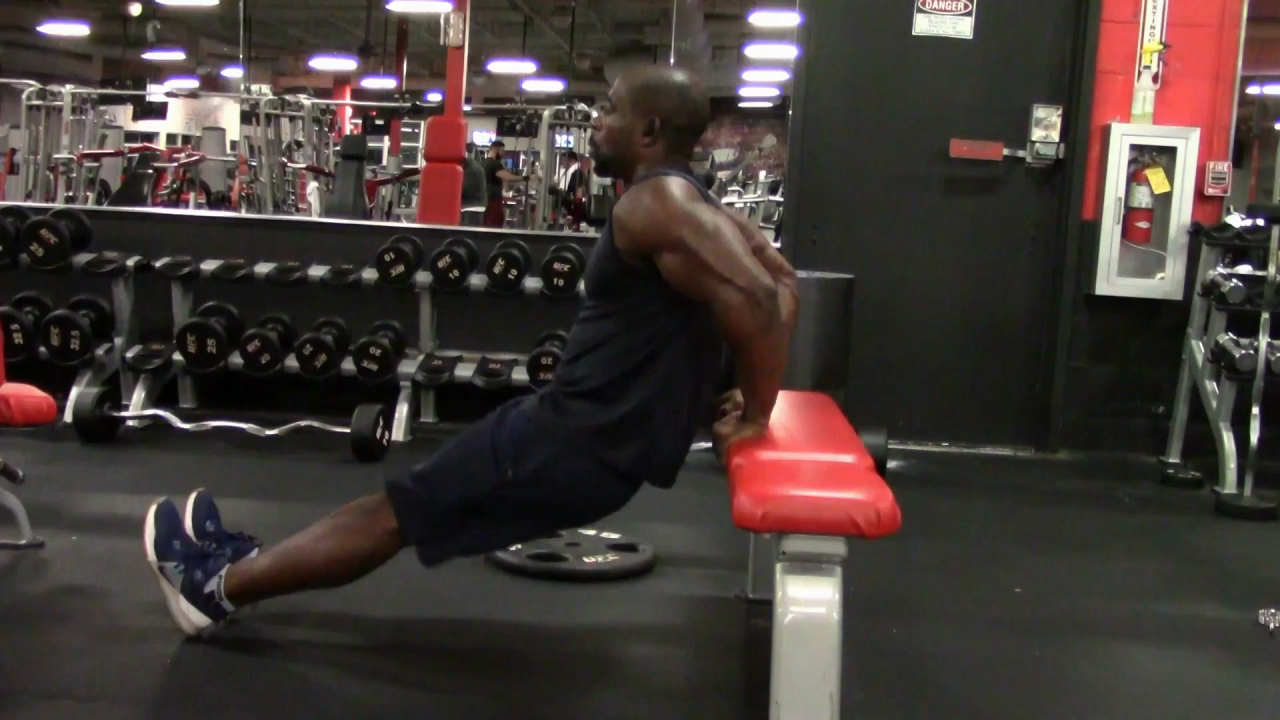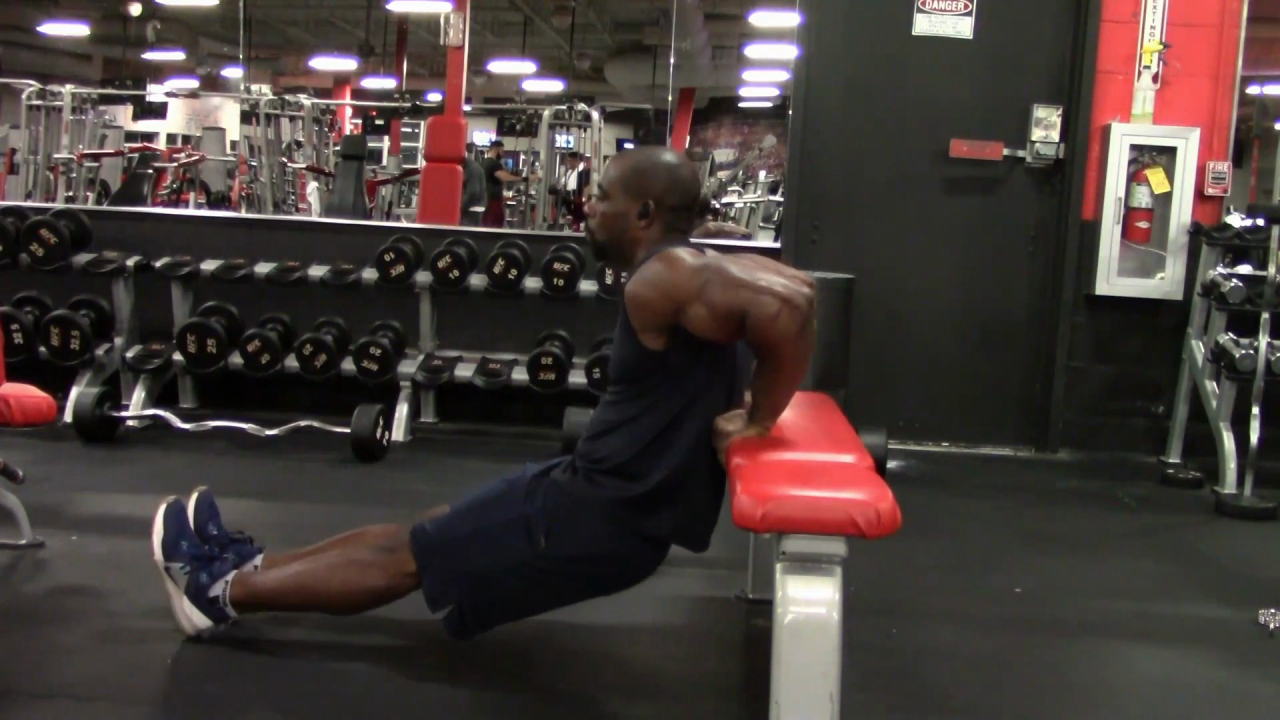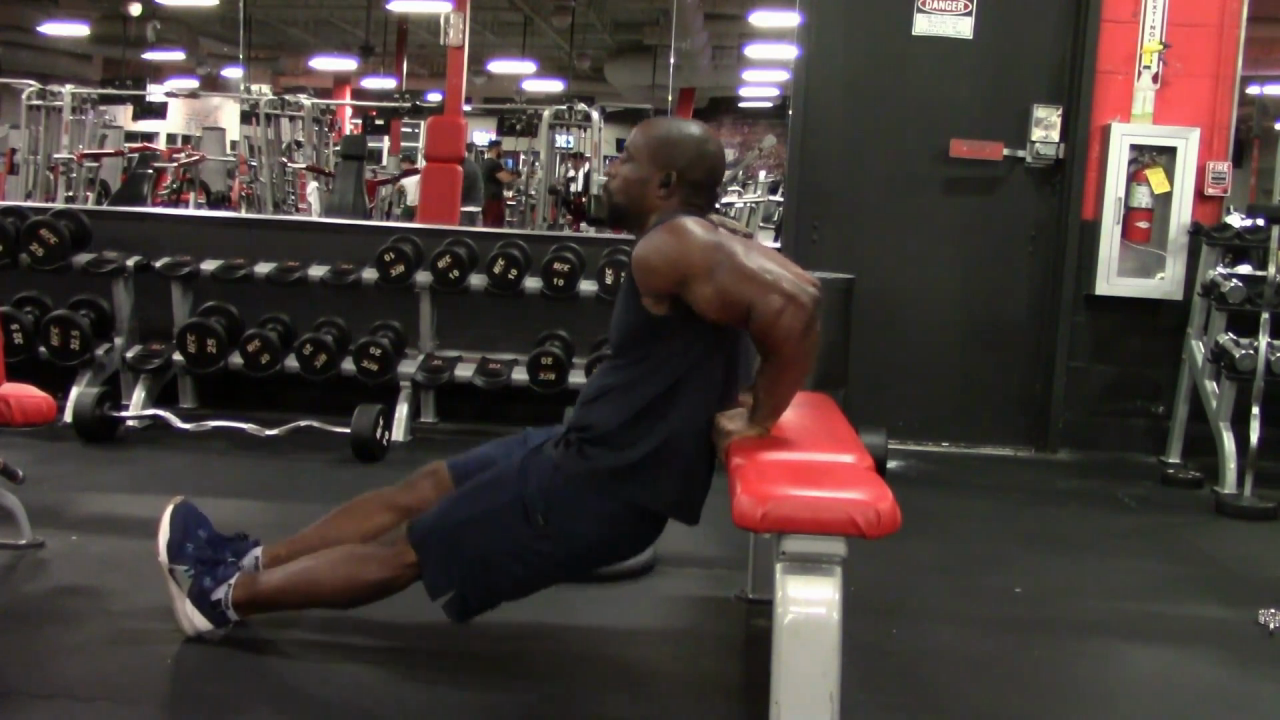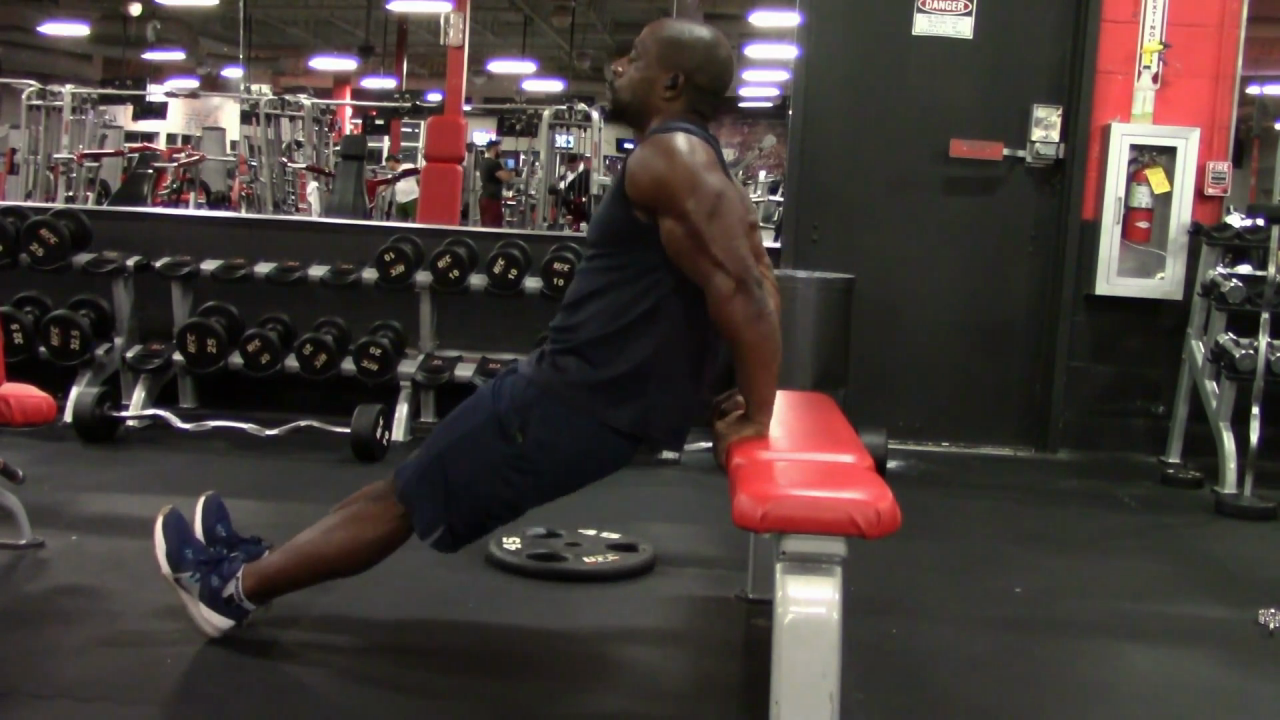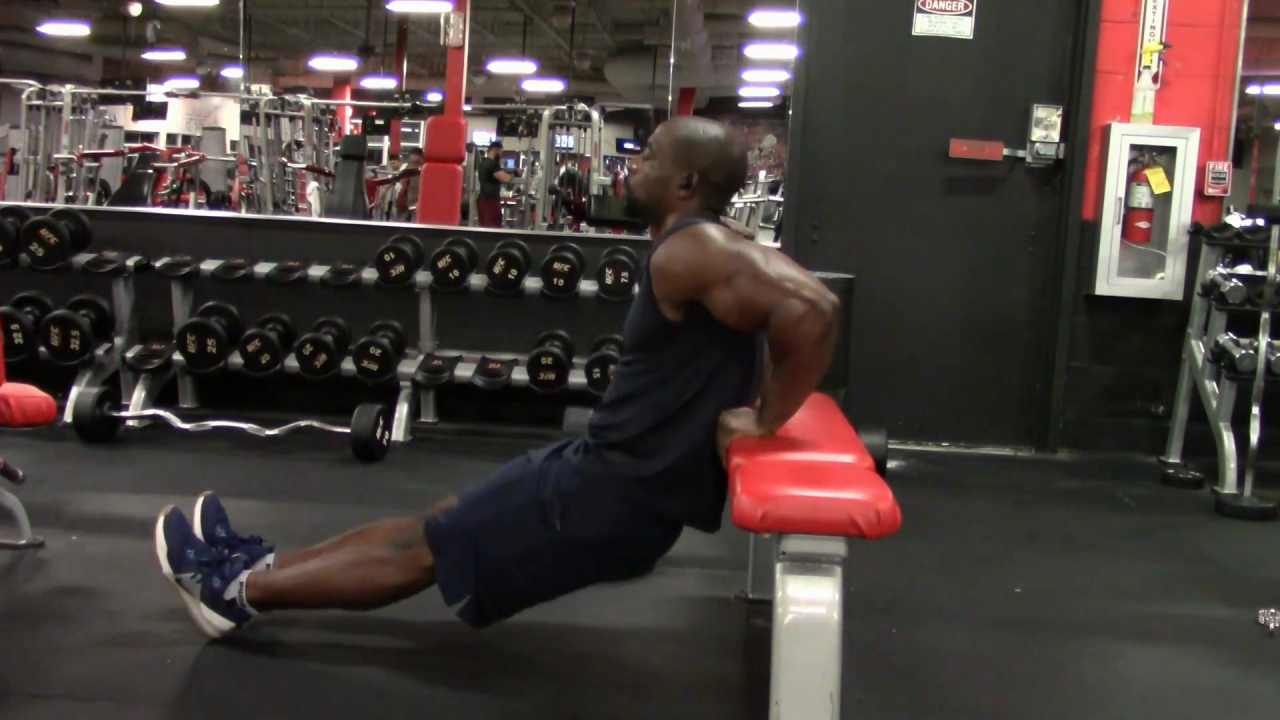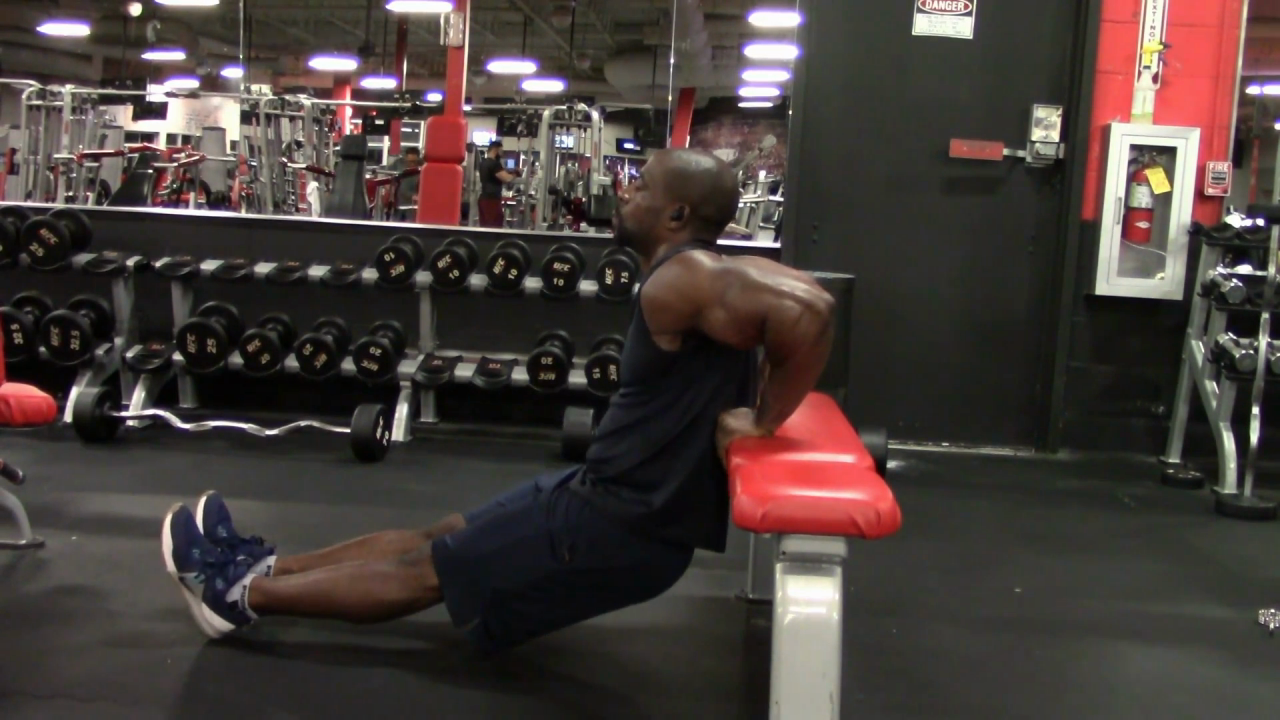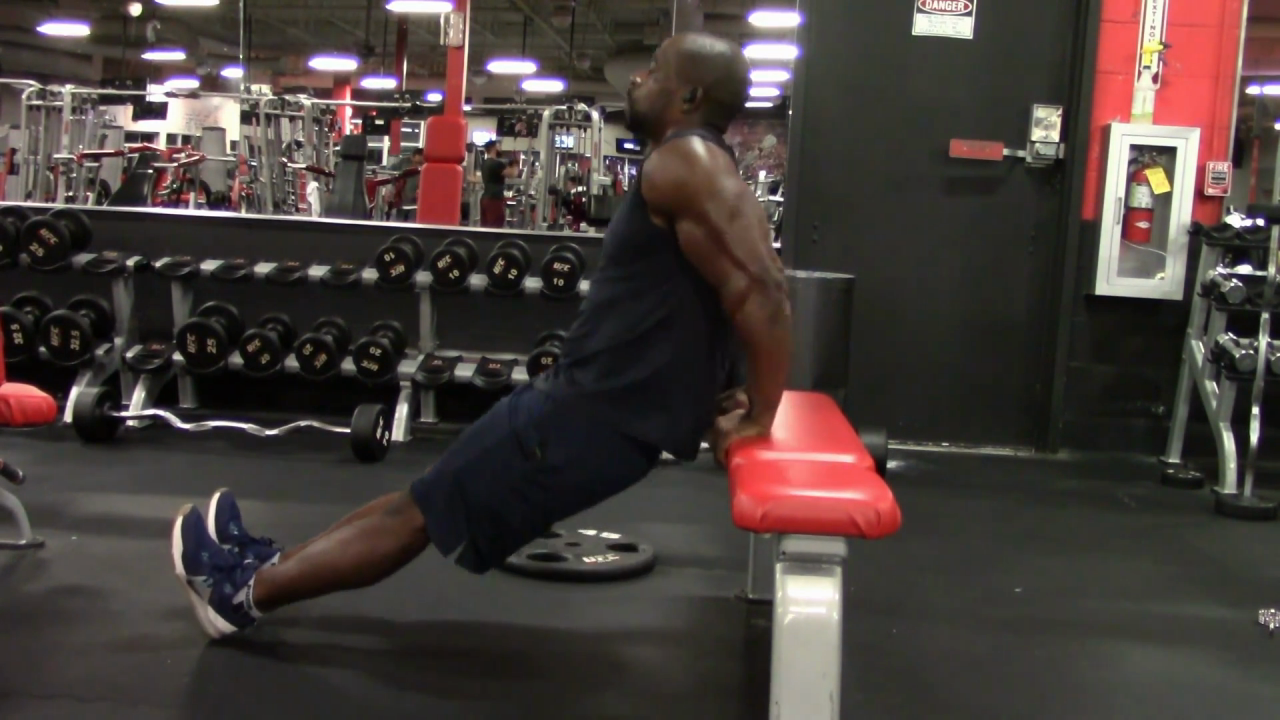
dt=0.7s
person 1, frame 1
left shoulder: (654, 204)
right shoulder: (689, 204)
left elbow: (754, 299)
right elbow: (780, 281)
left wrist: (756, 416)
right wrist: (751, 393)
left hip: (585, 442)
right hip: (591, 424)
left knee: (398, 512)
right knee: (413, 493)
left ankle: (217, 586)
right ankle: (244, 558)
person 1, frame 2
left shoulder: (663, 279)
right shoulder: (698, 270)
left elbow: (789, 310)
right elbow: (799, 288)
left wrist: (758, 421)
right wrist: (756, 401)
left hip: (609, 516)
right hip: (606, 487)
left knee: (410, 559)
right knee: (431, 529)
left ankle: (222, 592)
right ankle: (252, 566)
person 1, frame 3
left shoulder: (672, 245)
right shoulder: (700, 241)
left elbow: (793, 308)
right elbow: (802, 288)
left wrist: (761, 420)
right wrist: (752, 399)
left hip: (602, 487)
right hip: (596, 454)
left knee: (406, 545)
right knee: (424, 489)
left ankle: (223, 595)
right ankle: (249, 559)
person 1, frame 4
left shoulder: (669, 157)
right shoulder: (693, 163)
left elbow: (739, 291)
right elbow: (755, 279)
left wrist: (757, 419)
right wrist: (748, 397)
left hip: (580, 400)
right hip: (595, 387)
left knee: (407, 498)
right knee: (414, 483)
left ankle: (236, 588)
right ankle: (259, 564)
person 1, frame 5
left shoulder: (690, 252)
right shoulder: (705, 250)
left elbow: (812, 311)
right elbow: (788, 315)
left wrist: (765, 422)
right wrist: (754, 399)
left hip: (621, 493)
right hip: (611, 465)
left knee: (427, 551)
right knee: (439, 521)
left ankle: (238, 589)
right ankle: (263, 564)
person 1, frame 6
left shoulder: (679, 281)
right shoulder: (702, 275)
left elbow: (808, 312)
right elbow: (790, 300)
left wrist: (762, 423)
right wrist: (757, 407)
left hip: (628, 525)
right hip: (615, 491)
left knee: (432, 570)
right knee: (443, 536)
left ankle: (240, 594)
right ankle: (264, 567)
person 1, frame 7
left shoulder: (686, 162)
right shoulder: (702, 169)
left elbow: (757, 292)
right elbow: (752, 286)
left wrist: (760, 419)
right wrist: (742, 400)
left hip: (597, 415)
right hip: (595, 396)
left knee: (421, 512)
right knee: (427, 495)
left ankle: (244, 593)
right ankle: (272, 566)
